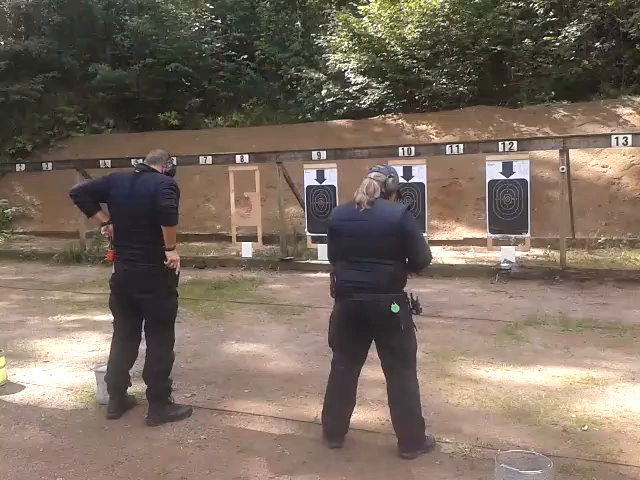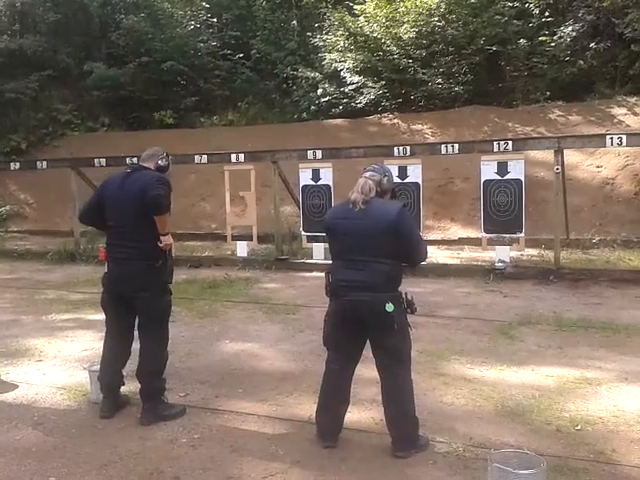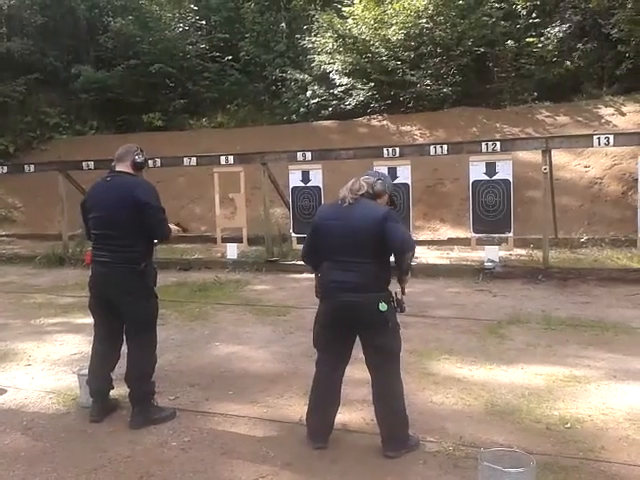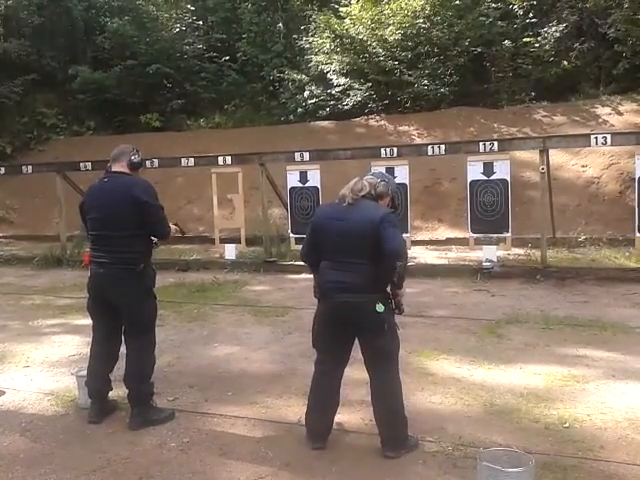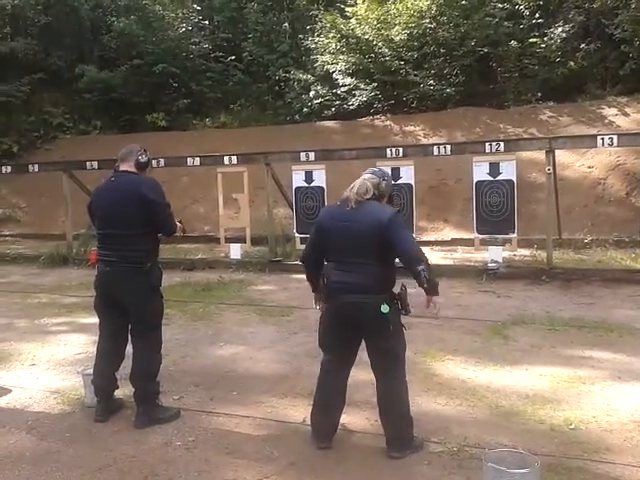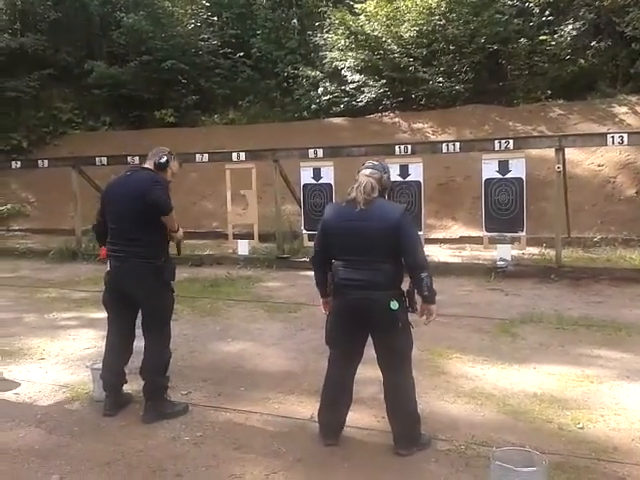
dt=0.7s
person 1, frame 1
left shoulder: (338, 215)
right shoulder: (399, 214)
right elbow: (422, 259)
left hip: (348, 302)
right hip: (388, 304)
left knee: (343, 367)
right knee: (401, 371)
left ankle: (333, 432)
right ankle: (411, 441)
person 1, frame 2
left shoulder: (334, 215)
right shoulder: (395, 213)
right elbow: (418, 254)
left hip: (343, 301)
right hip: (383, 303)
left knee: (337, 366)
right knee: (395, 371)
left ankle: (327, 432)
right ankle: (405, 440)
person 1, frame 3
left shoulder: (324, 213)
right shoulder: (382, 214)
left elbow: (308, 255)
right elbow: (405, 245)
right wrist: (402, 273)
left hip: (333, 302)
right hip: (372, 303)
left knee: (328, 366)
right knee: (385, 371)
left ankle: (317, 433)
right ankle: (395, 440)
person 1, frame 4
left shoulder: (324, 213)
right shoulder: (382, 216)
left elbow: (307, 255)
right elbow: (396, 254)
right wrist: (396, 286)
left hip: (331, 302)
right hip: (370, 304)
left knee: (327, 367)
right knee: (384, 371)
left ankle: (316, 434)
right ankle: (394, 441)
person 1, frame 5
left shoulder: (328, 215)
right shoulder: (387, 216)
left elbow: (310, 257)
right elbow: (412, 256)
left wrist: (318, 289)
right wrist: (430, 288)
left hip: (337, 303)
right hip: (377, 305)
left knee: (333, 368)
right knee: (390, 372)
left ankle: (322, 434)
right ankle: (400, 441)
person 1, frame 6
left shoulder: (332, 213)
right shoulder: (396, 214)
left elbow: (319, 259)
right elbow: (416, 260)
left wrist: (325, 293)
right wrist: (427, 297)
left hip: (345, 301)
right hip: (385, 302)
left knee: (340, 366)
right knee: (397, 370)
left ankle: (329, 430)
right ankle: (407, 439)
person 2, frame 1
left shoulder: (116, 181)
right shoulder: (164, 184)
left elbow: (78, 193)
right elbow: (167, 213)
left wrist: (105, 221)
right wrist: (170, 248)
left hip: (123, 272)
right hip: (155, 274)
left knee: (123, 335)
right knee: (159, 340)
left ankle: (116, 399)
right ankle: (159, 406)
person 2, frame 2
left shoulder: (111, 183)
right shoulder: (156, 181)
left elbow: (86, 215)
right elbow: (158, 201)
right wrist: (165, 233)
left hip: (115, 270)
right hip: (148, 272)
left knee: (116, 334)
right knee: (153, 338)
left ankle: (109, 398)
right ankle: (153, 405)
person 2, frame 3
left shoulder: (93, 191)
right shoulder: (141, 188)
left elbow: (91, 233)
right elbow: (159, 232)
right wrist: (170, 230)
left hip: (100, 274)
right hip: (133, 276)
left knee: (104, 337)
right knee: (141, 341)
left ankle: (99, 402)
right ankle: (142, 408)
person 2, frame 4
left shoulder: (91, 192)
right shoulder: (139, 187)
left elbow: (93, 231)
right elbow: (159, 230)
right wrist: (170, 229)
left hip: (99, 275)
right hip: (131, 276)
left knee: (103, 338)
right knee: (140, 342)
left ankle: (97, 403)
right ankle: (141, 409)
person 2, frame 5
left shoulder: (100, 192)
right shoulder: (147, 186)
right elbow: (167, 227)
right wrist: (176, 226)
left hip: (106, 273)
right hip: (139, 275)
left knee: (109, 336)
right knee: (146, 340)
left ankle: (104, 402)
right ankle: (147, 407)
person 2, frame 6
left shoulder: (113, 186)
right shoulder: (152, 181)
left elbow: (100, 230)
right elbow: (162, 205)
right wrist: (174, 228)
left hip: (117, 270)
right hip: (150, 271)
left knee: (118, 332)
right knee: (157, 336)
left ankle: (112, 396)
right ankle: (155, 402)
